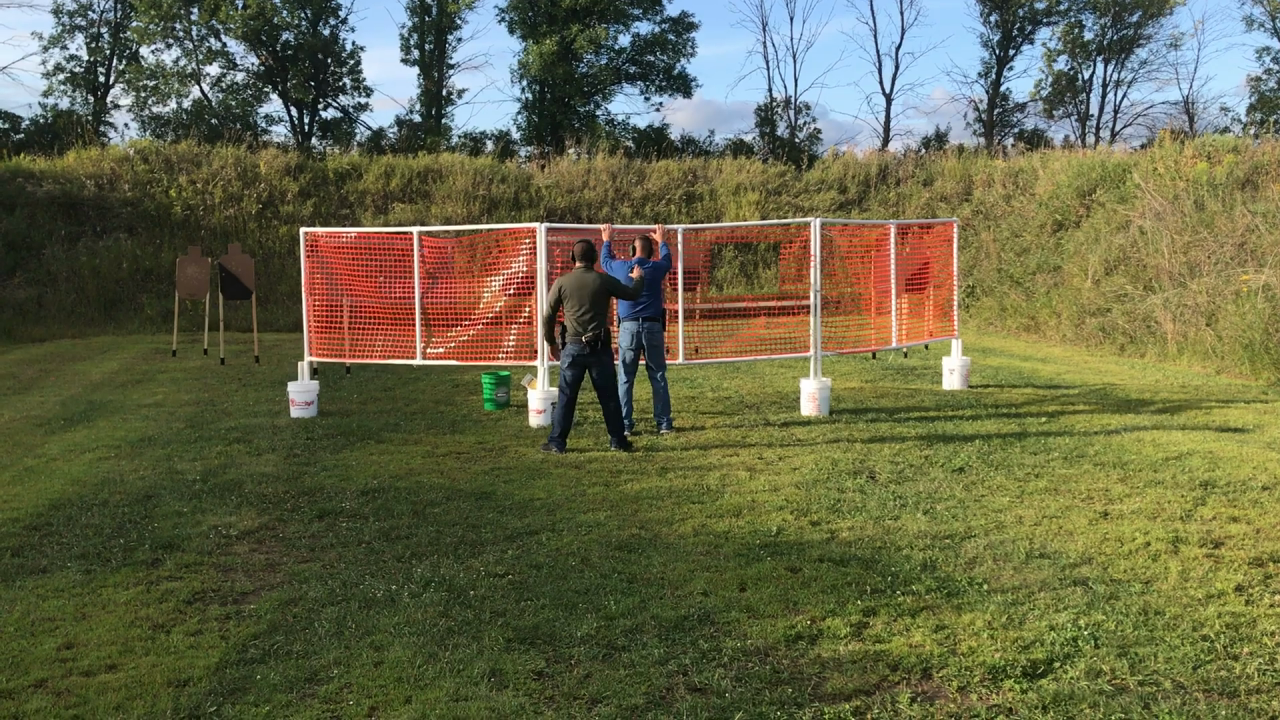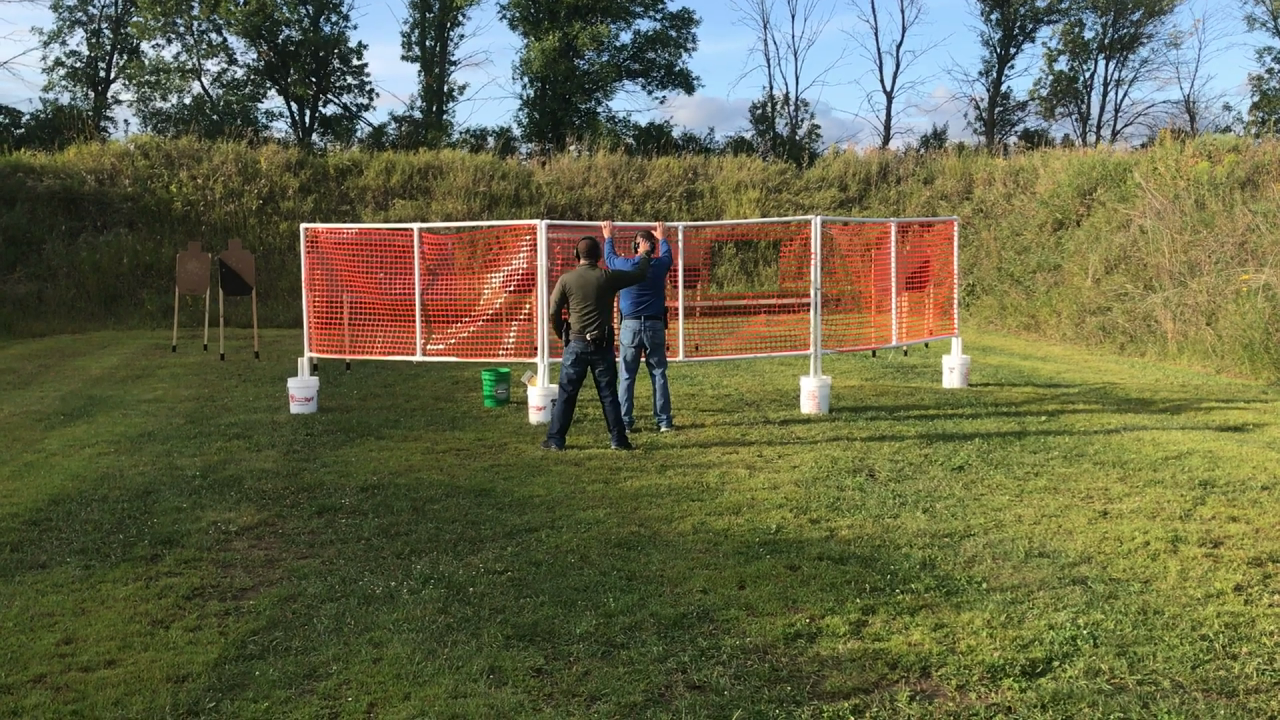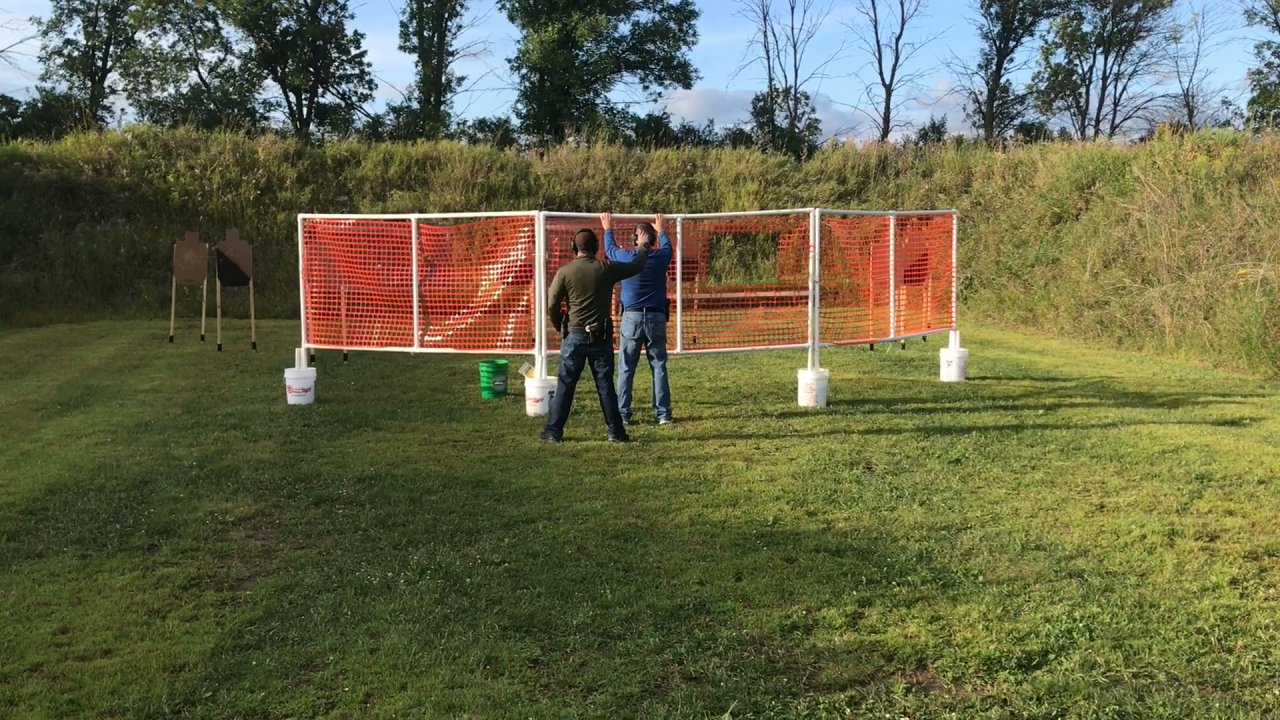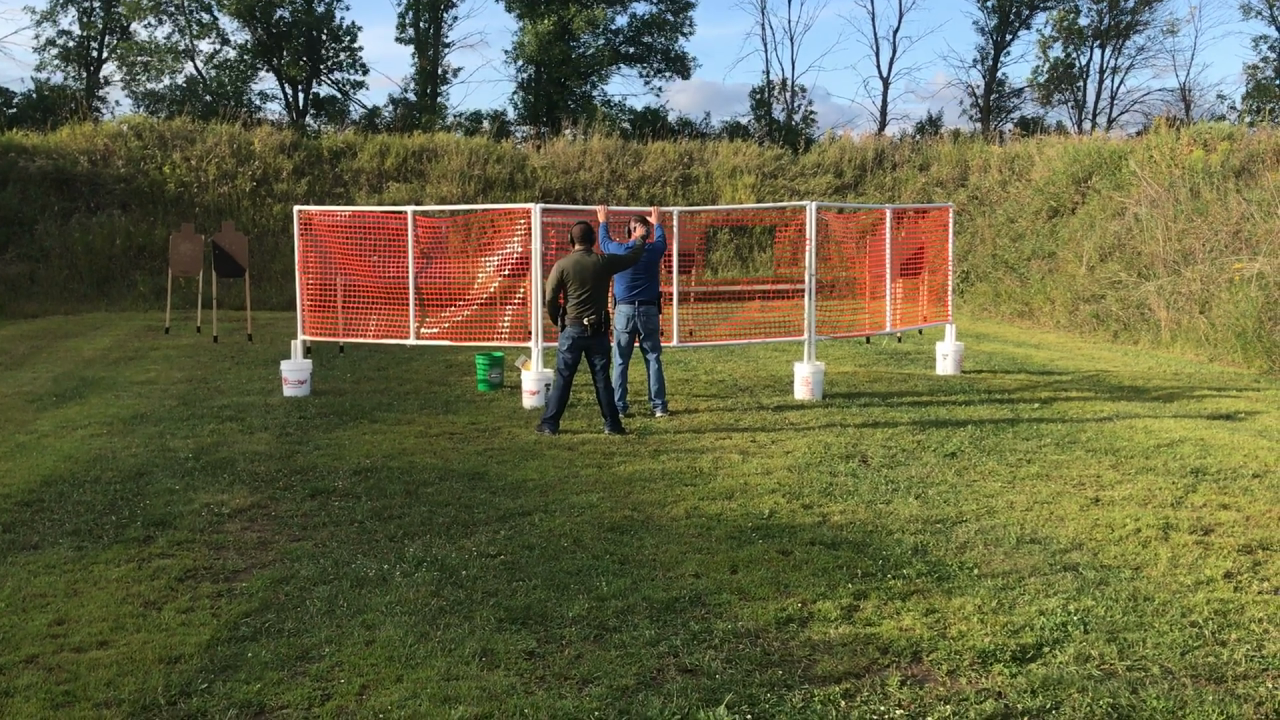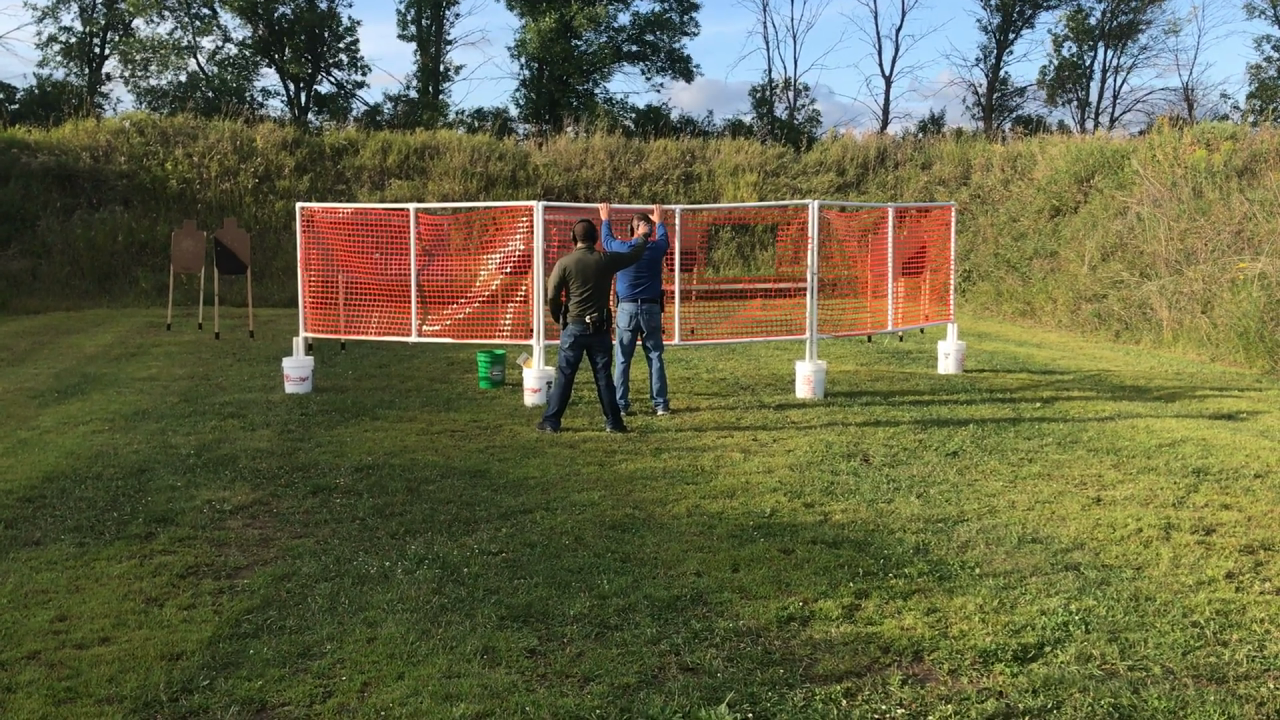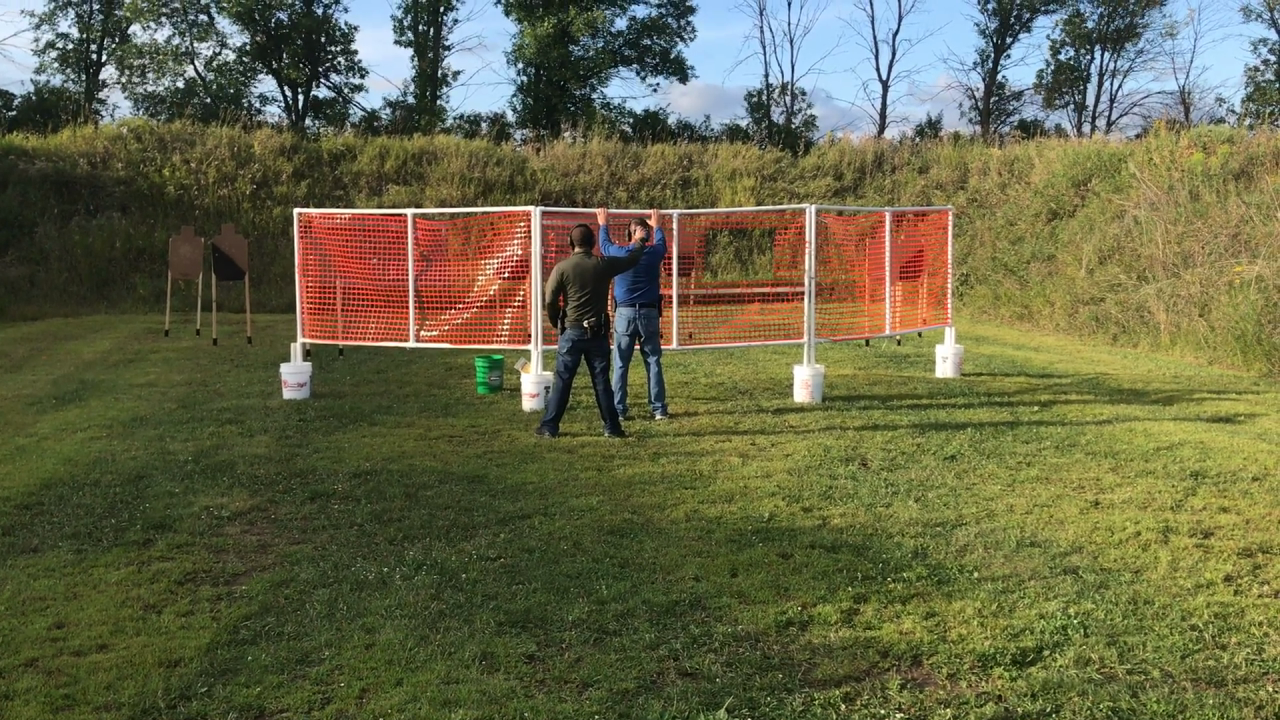
dt=0.7s
person 1, frame 1
left shoulder: (562, 282)
right shoulder: (604, 280)
left elbow: (548, 315)
right elbow: (633, 295)
left wrist: (551, 342)
right wrist: (638, 279)
left hip: (572, 346)
right hip: (599, 347)
left knee: (566, 398)
right knee: (609, 397)
left ankle: (557, 443)
right ankle: (618, 441)
person 1, frame 2
left shoulder: (566, 279)
right shoulder: (608, 277)
left elbow: (554, 312)
right elbow: (640, 274)
left wrist: (562, 335)
right wrist: (645, 254)
left hip: (576, 344)
right hip: (602, 345)
left knee: (566, 394)
right knee: (608, 394)
left ankle: (555, 440)
right ankle: (618, 439)
person 1, frame 3
left shoulder: (564, 271)
right shoulder: (606, 269)
left elbow: (552, 305)
right elbow: (637, 265)
left wrist: (560, 327)
right wrist: (644, 246)
left hip: (574, 336)
right hip: (601, 336)
left knee: (565, 386)
right knee: (605, 386)
left ankle: (553, 431)
right ankle: (615, 431)
person 1, frame 4
left shoulder: (562, 265)
right shoulder: (604, 262)
left elbow: (550, 298)
right elbow: (633, 257)
left wrist: (558, 321)
right wrist: (641, 240)
left hip: (572, 329)
right hip: (598, 330)
left knee: (562, 379)
right knee: (602, 379)
left ankle: (550, 424)
right ankle: (612, 424)
person 1, frame 5
left shoulder: (564, 262)
right shoulder: (606, 260)
left elbow: (552, 296)
right elbow: (635, 254)
left wrist: (559, 318)
right wrist: (643, 238)
left hip: (574, 327)
right hip: (600, 328)
left knee: (564, 376)
right knee: (604, 377)
left ankle: (551, 421)
right ankle: (613, 422)
person 1, frame 6
left shoulder: (562, 268)
right shoulder: (604, 264)
left elbow: (550, 301)
right elbow: (632, 259)
left wrist: (557, 323)
right wrist: (639, 243)
left hip: (571, 332)
right hip: (598, 332)
left knee: (562, 381)
right knee: (602, 381)
left ankle: (549, 426)
right ankle: (612, 427)
person 2, frame 1
left shoulder: (621, 267)
right shoulder: (657, 268)
left elbow: (605, 261)
right elbow: (667, 259)
left wrist: (606, 241)
right wrist: (662, 241)
left hip: (629, 327)
right hip: (653, 326)
left knee: (625, 379)
right knee: (658, 377)
left ankle: (625, 424)
right ankle: (664, 423)
person 2, frame 2
left shoulder: (624, 265)
right shoulder: (660, 265)
left elbow: (609, 256)
right elbow: (667, 254)
left wrist: (608, 238)
right wrist: (662, 238)
left hip: (630, 325)
right hip: (655, 324)
left knee: (627, 376)
right knee: (659, 374)
left ankle: (625, 421)
right ankle: (664, 421)
person 2, frame 3
left shoulder: (626, 256)
right shoulder: (661, 257)
left elbow: (610, 248)
right elbow: (667, 246)
left wrist: (607, 229)
right wrist: (661, 230)
left hip: (632, 317)
right hip: (656, 317)
left knee: (626, 369)
right knee: (659, 367)
left ankle: (623, 414)
right ankle: (663, 413)
person 2, frame 4
left shoulder: (618, 250)
right shoulder: (654, 250)
left elbow: (604, 241)
right elbow: (662, 240)
left wrist: (603, 222)
right wrist: (657, 223)
left hip: (624, 310)
right hip: (649, 310)
left knee: (620, 362)
right knee: (653, 359)
left ankle: (619, 406)
right ankle: (659, 406)
person 2, frame 5
left shoulder: (622, 248)
right shoulder: (657, 248)
left elbow: (607, 239)
right elbow: (664, 238)
left wrist: (605, 220)
right wrist: (659, 221)
left hip: (627, 308)
right hip: (651, 308)
left knee: (622, 360)
right knee: (655, 358)
left ankle: (620, 405)
right ankle: (660, 404)
person 2, frame 6
left shoulder: (619, 254)
right shoulder: (654, 253)
left elbow: (604, 244)
right elbow: (661, 243)
left wrist: (603, 225)
right wrist: (657, 226)
left hip: (625, 313)
right hip: (649, 313)
left knee: (620, 365)
right knee: (654, 362)
left ankle: (619, 409)
right ankle: (659, 409)
